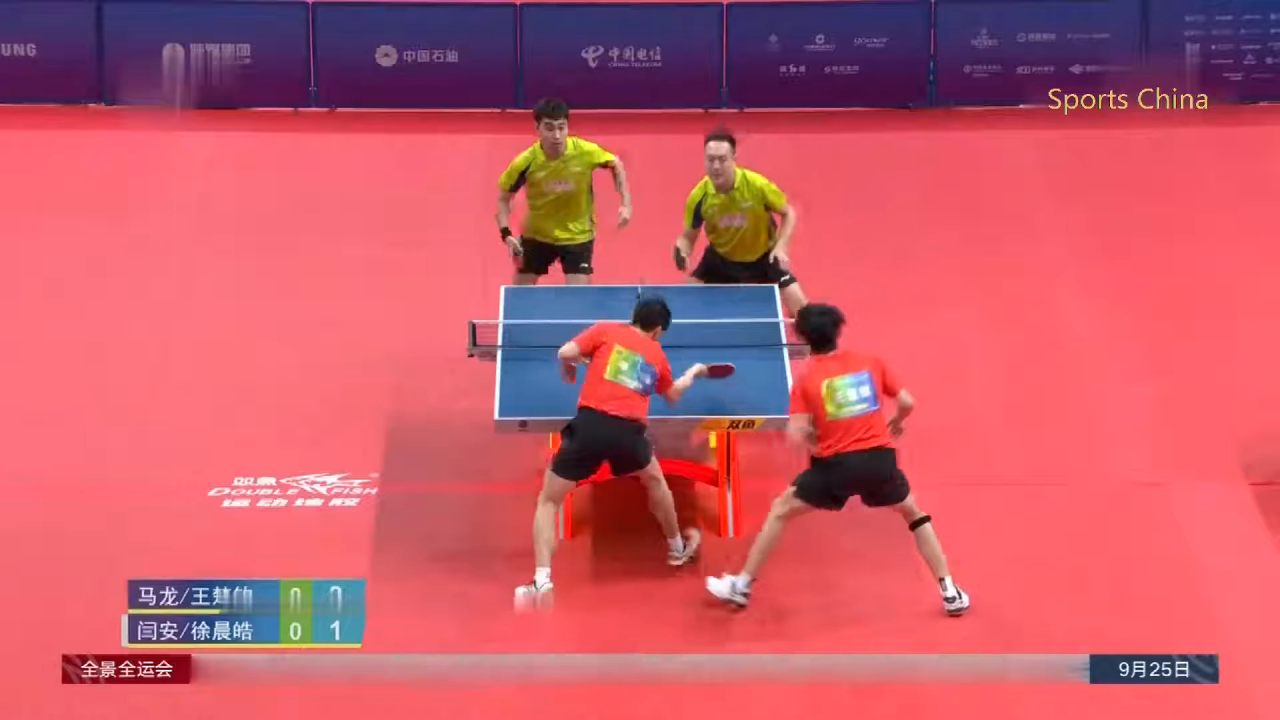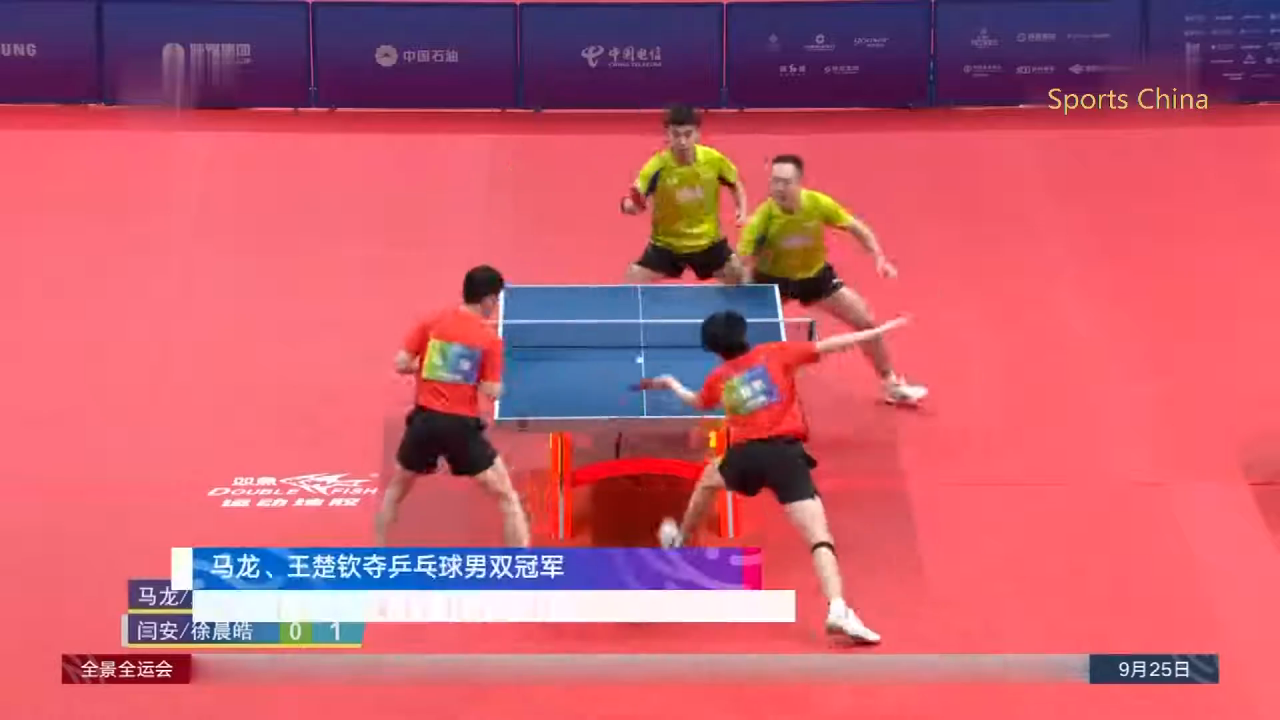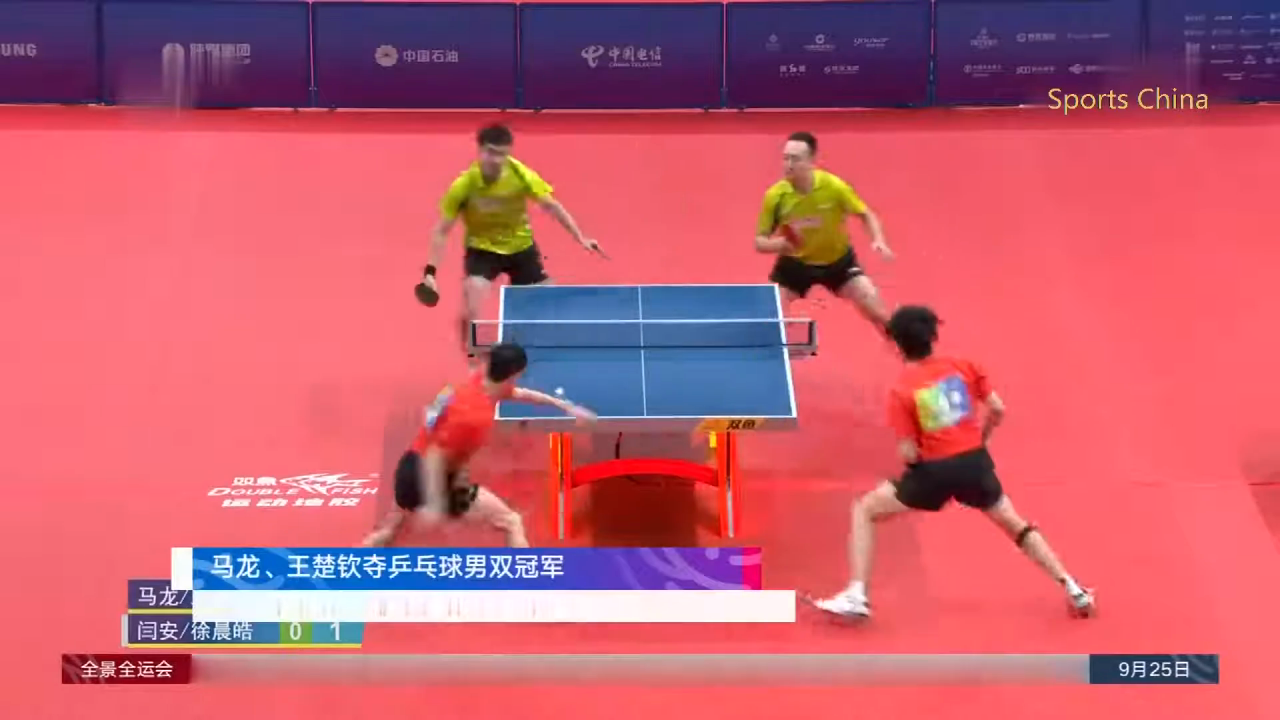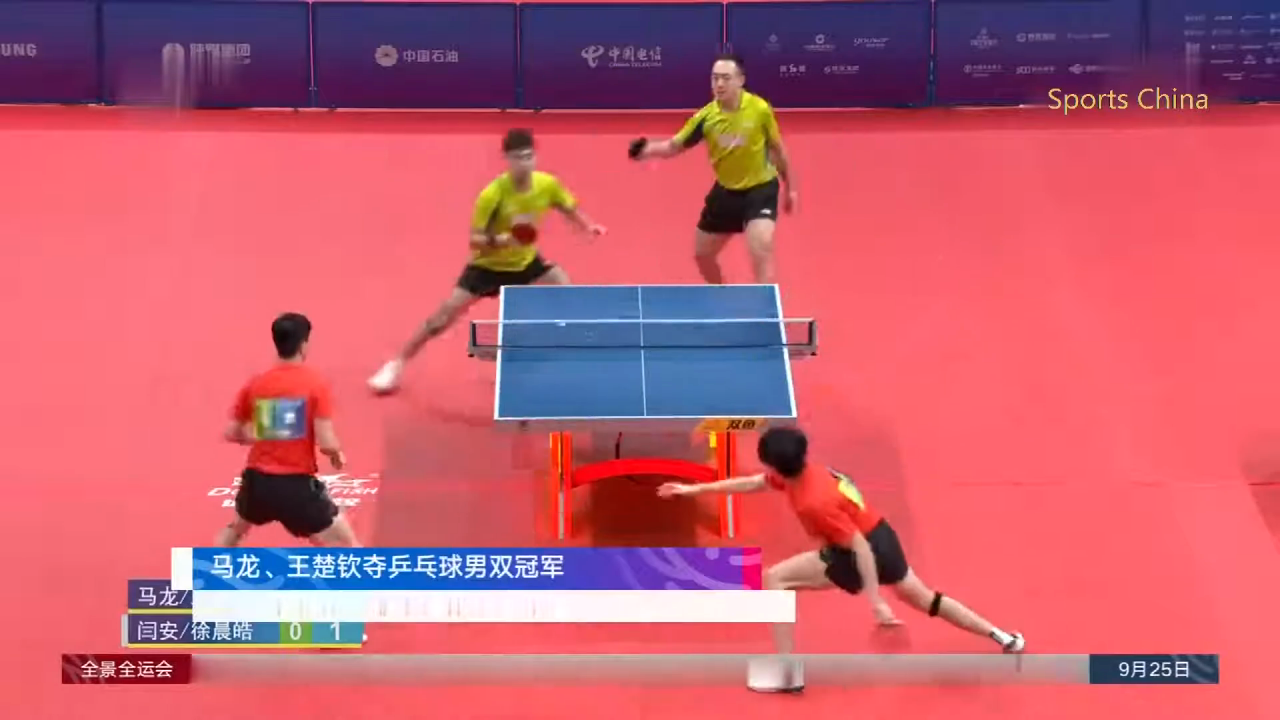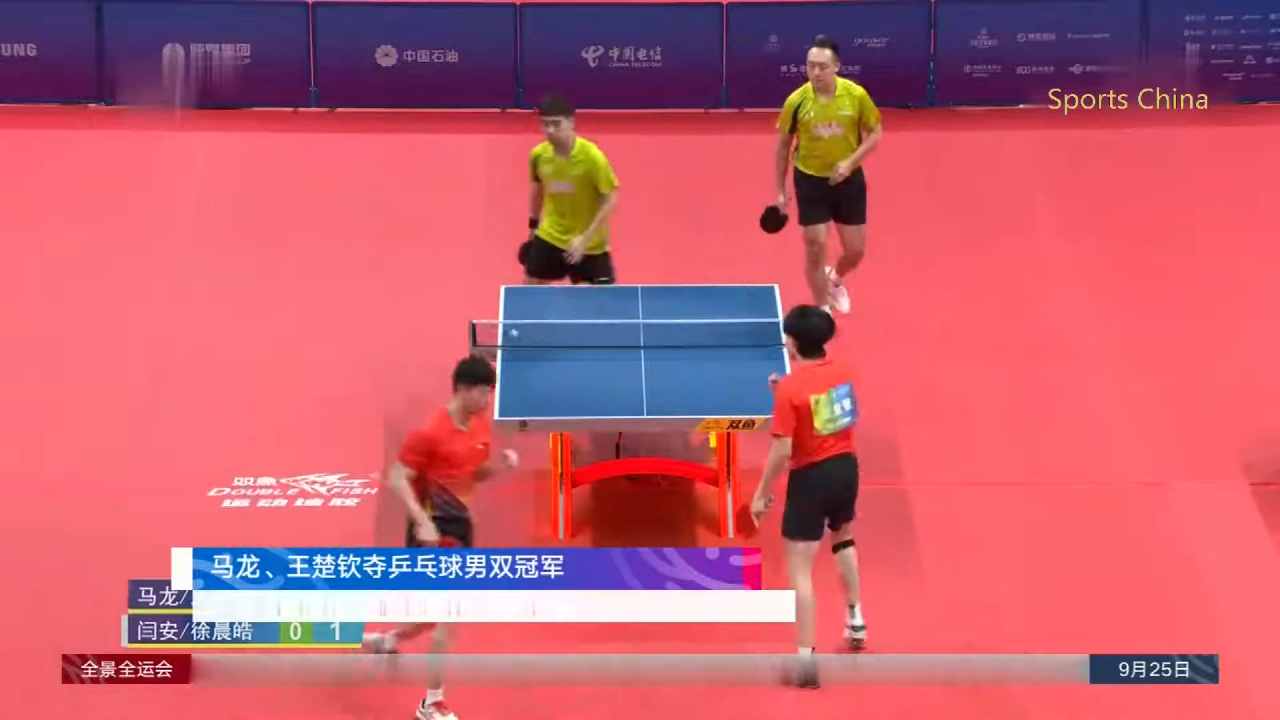
dt=1s
person 1, frame 1
left shoulder: (807, 379)
right shoulder: (869, 363)
left elbow: (797, 436)
right elbow: (907, 402)
right wrist: (896, 423)
left hip: (837, 465)
right hip: (880, 460)
left knee: (780, 513)
right knee: (914, 514)
left ankle: (741, 586)
right ankle: (949, 592)
person 1, frame 2
left shoulder: (718, 378)
right shoulder: (776, 353)
left elbow: (696, 402)
right elbow: (827, 346)
left wrist: (672, 385)
right wrist: (878, 331)
left hip: (744, 455)
right hip: (785, 455)
left knee: (709, 478)
right knee: (820, 539)
left ankle: (679, 540)
right ankle: (839, 612)
person 1, frame 3
left shoulder: (902, 390)
right shoulder: (963, 367)
left elbow: (908, 453)
right elbow: (998, 408)
left wrist: (920, 444)
left hip: (933, 471)
right hip: (973, 463)
left knee: (863, 512)
right knee: (1016, 526)
left ankle: (856, 597)
right ankle: (1071, 589)
person 1, frame 4
left shoulder: (815, 503)
right shoulder: (801, 472)
left elbow: (860, 547)
right elbow: (754, 483)
left wrist: (876, 601)
right wrist: (697, 489)
left hip: (868, 549)
right hip: (882, 538)
left knee: (774, 579)
right knee: (924, 597)
left ankle: (787, 670)
right ankle: (1001, 636)
person 1, frame 5
left shoulder: (792, 387)
right shoulder: (842, 372)
left elbow: (782, 449)
left wrist: (761, 493)
left hip: (811, 477)
right hip: (846, 468)
left knee: (799, 570)
right knee: (842, 535)
left ankle: (805, 658)
right ankle: (855, 619)
person 2, frame 1
left shoulder: (605, 330)
right shoulder: (658, 355)
left elbow: (565, 354)
right elbow: (672, 394)
left wrist: (569, 369)
right wrist: (695, 371)
left hip: (590, 425)
right hip: (628, 432)
left knee: (548, 501)
right knee: (654, 479)
left ankle: (542, 580)
right ankle: (677, 547)
person 2, frame 2
left shoulder: (432, 323)
right shoulder: (490, 338)
left elbow: (401, 364)
right elbow: (492, 392)
left hip: (423, 421)
right hip: (461, 427)
left knee: (397, 488)
right knee: (508, 499)
person 2, frame 3
left shoulder: (480, 381)
right shoulder: (472, 417)
left elbow: (513, 392)
right elbow: (433, 456)
left wrist: (563, 404)
right wrist: (433, 505)
left hip: (409, 470)
left knee: (395, 524)
right knee: (511, 524)
person 2, frame 4
left shoulder: (254, 386)
right shoulder: (316, 386)
left elbow: (233, 434)
right elbow: (329, 445)
right wrist: (337, 455)
left hip: (258, 483)
right hip: (298, 487)
left knee: (235, 528)
right knee: (350, 546)
person 2, frame 5
left shoulder: (480, 424)
right shoulder: (429, 432)
right elbow: (399, 480)
left wrist: (501, 464)
right wrist: (422, 523)
left hip: (458, 525)
right hip: (433, 529)
left ankle: (384, 640)
person 3, frame 1
left shoulder: (757, 186)
right shoulder: (699, 196)
left elbow: (789, 214)
right elbow: (688, 237)
left wrist: (781, 246)
right wrist: (682, 251)
left hip: (764, 257)
right hip: (720, 258)
person 3, frame 2
left shoulder: (820, 204)
right shoulder: (762, 219)
left elbow: (857, 228)
right elbow: (744, 261)
left wrist: (879, 258)
left hip: (815, 274)
right hip: (772, 279)
left knee: (867, 322)
left ankle: (893, 385)
person 3, frame 3
left shoulder: (835, 187)
right shoulder: (775, 196)
left elbow: (866, 215)
right elbow: (760, 242)
left wrist: (878, 240)
right wrist: (780, 244)
left hip: (838, 260)
right hip: (796, 264)
left knee: (877, 312)
person 3, frame 4
left shoulder: (759, 109)
right shoulder: (706, 117)
left elbow: (777, 147)
right elbow: (674, 147)
left wrist: (790, 186)
right wrist: (649, 150)
left hip: (761, 189)
right hip: (726, 191)
left knee: (760, 253)
right knee: (703, 257)
person 3, frame 5
left shoulder: (856, 95)
right shoulder: (796, 101)
left elbow: (875, 133)
right elbow: (783, 145)
left wrist: (850, 162)
right wrist: (780, 190)
left hip: (848, 179)
right hip: (810, 180)
left knee: (855, 252)
right knee: (816, 250)
left ankle: (836, 279)
right ankle: (822, 309)
person 4, frame 1
left shoulder: (585, 151)
right shoulder: (525, 162)
left elbow: (617, 165)
right elbow: (503, 199)
left wrist: (626, 204)
right wrist: (506, 233)
left hip: (577, 235)
right hip: (536, 235)
person 4, frame 2
left shoulder: (714, 160)
right shoulder: (656, 167)
left elbow: (737, 187)
right elbow: (635, 200)
left wrist: (742, 211)
right wrist: (628, 204)
left hip: (709, 242)
right hip: (666, 244)
person 4, frame 3
left shoulder: (519, 173)
right shoulder: (463, 185)
left elbow: (551, 205)
right elbow: (442, 230)
left wrist: (581, 238)
right wrist: (430, 272)
left hip: (520, 246)
right hip: (482, 249)
right knee: (470, 315)
person 4, frame 4
left shoulder: (548, 185)
right shoulder: (492, 194)
left elbow: (571, 211)
right elbow: (473, 239)
left wrist: (590, 226)
right wrist: (496, 240)
left hip: (526, 261)
right hip: (488, 264)
right knee: (443, 318)
right ankle: (397, 365)
person 4, frame 5
left shoulder: (592, 157)
right shoulder: (538, 155)
left elbow: (610, 200)
left wrist: (585, 239)
right wrist: (533, 224)
left hip: (589, 245)
right hip: (548, 238)
